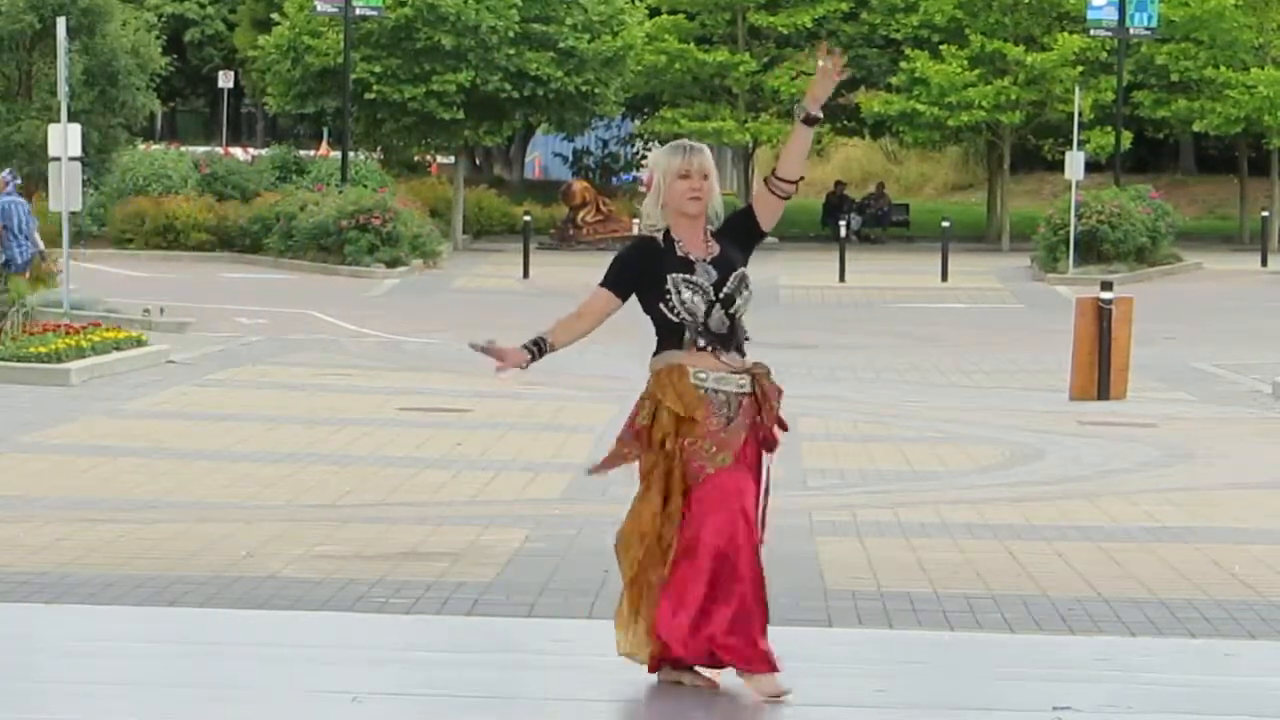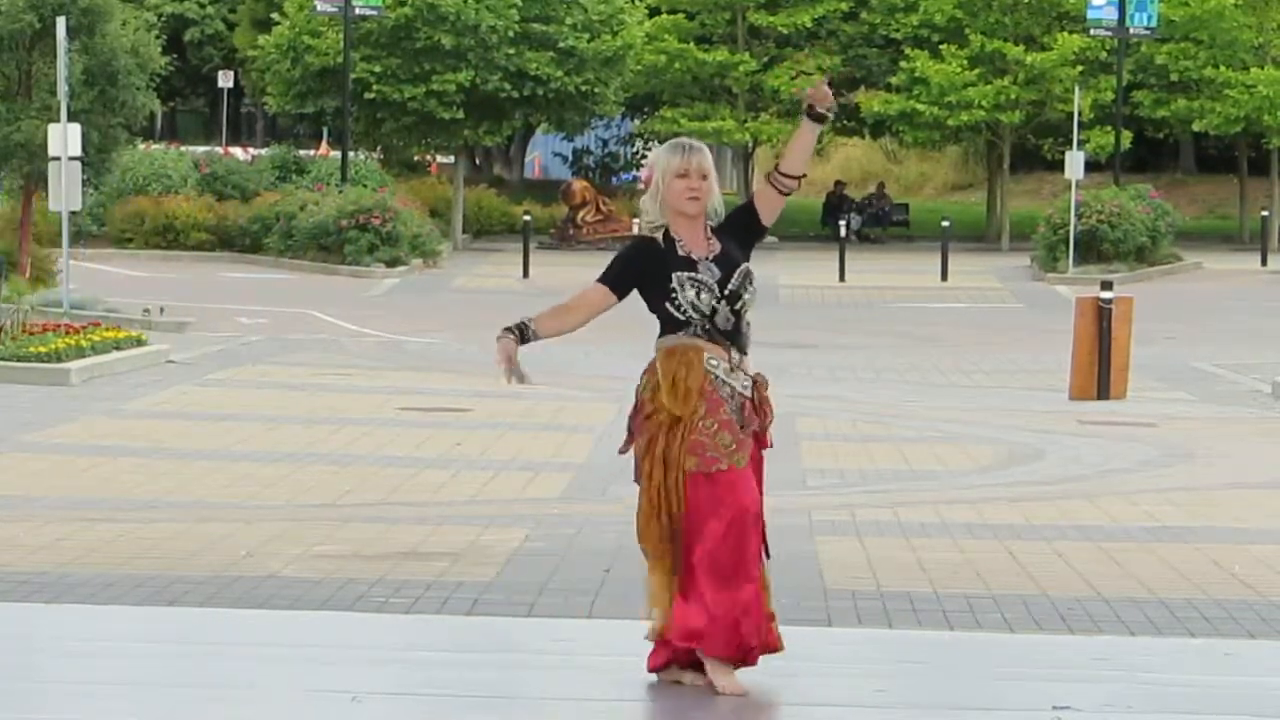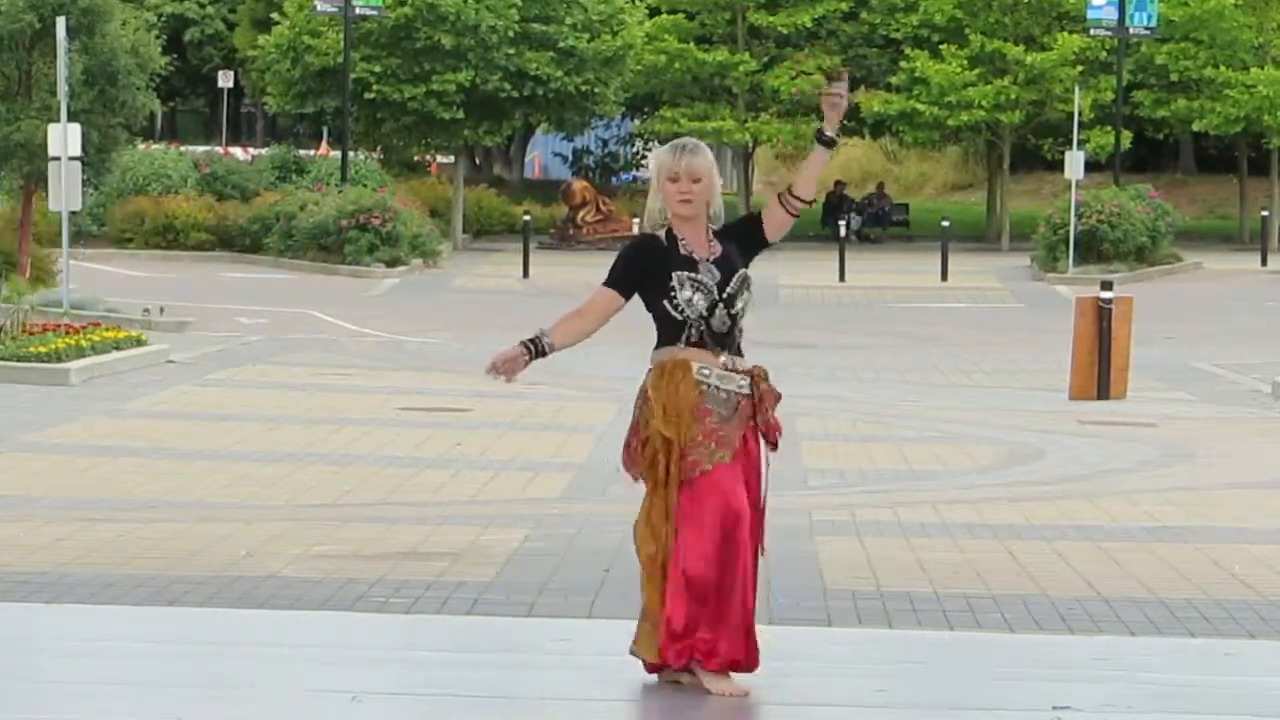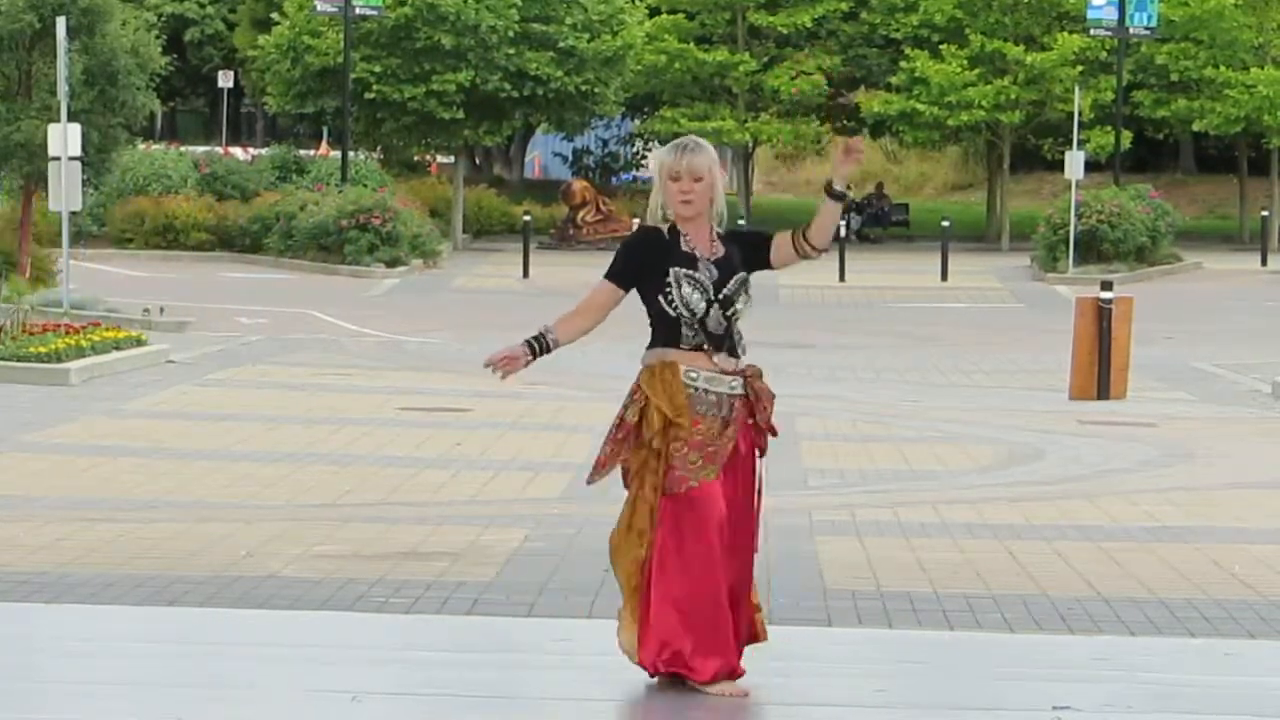
dt=0.3s
person 1, frame 1
left shoulder: (733, 238)
right shoulder: (644, 254)
left elbow: (783, 181)
right elbow: (586, 316)
left wrist: (812, 105)
right wrist: (528, 351)
left hip: (737, 402)
right hip: (683, 401)
left knee: (719, 526)
right knee: (719, 517)
left ankle: (676, 653)
right ankle: (742, 652)
person 1, frame 2
left shoulder: (734, 236)
right shoulder: (645, 252)
left elbow: (785, 179)
right elbow: (580, 307)
left wrist: (816, 113)
right wrist: (519, 333)
left hip: (736, 399)
right hip: (683, 393)
left knee: (726, 520)
right knee: (725, 511)
left ankle: (679, 655)
right ankle: (713, 643)
person 1, frame 3
left shoulder: (735, 241)
right shoulder: (647, 250)
left elbow: (796, 199)
right elbow: (589, 315)
left wrist: (828, 128)
right wrist: (529, 349)
left hip: (735, 404)
right hip: (680, 398)
left knee: (732, 526)
right knee: (714, 515)
left ankle: (678, 655)
right ankle: (701, 653)
person 1, frame 4
left shoulder: (738, 245)
right shoulder: (647, 244)
left elbow: (811, 242)
right elbow: (589, 310)
left wrist: (836, 182)
right wrist: (528, 349)
left hip: (731, 409)
right hip: (671, 405)
left knee: (729, 532)
right knee: (689, 528)
left ankle: (706, 655)
right ankle: (695, 659)
